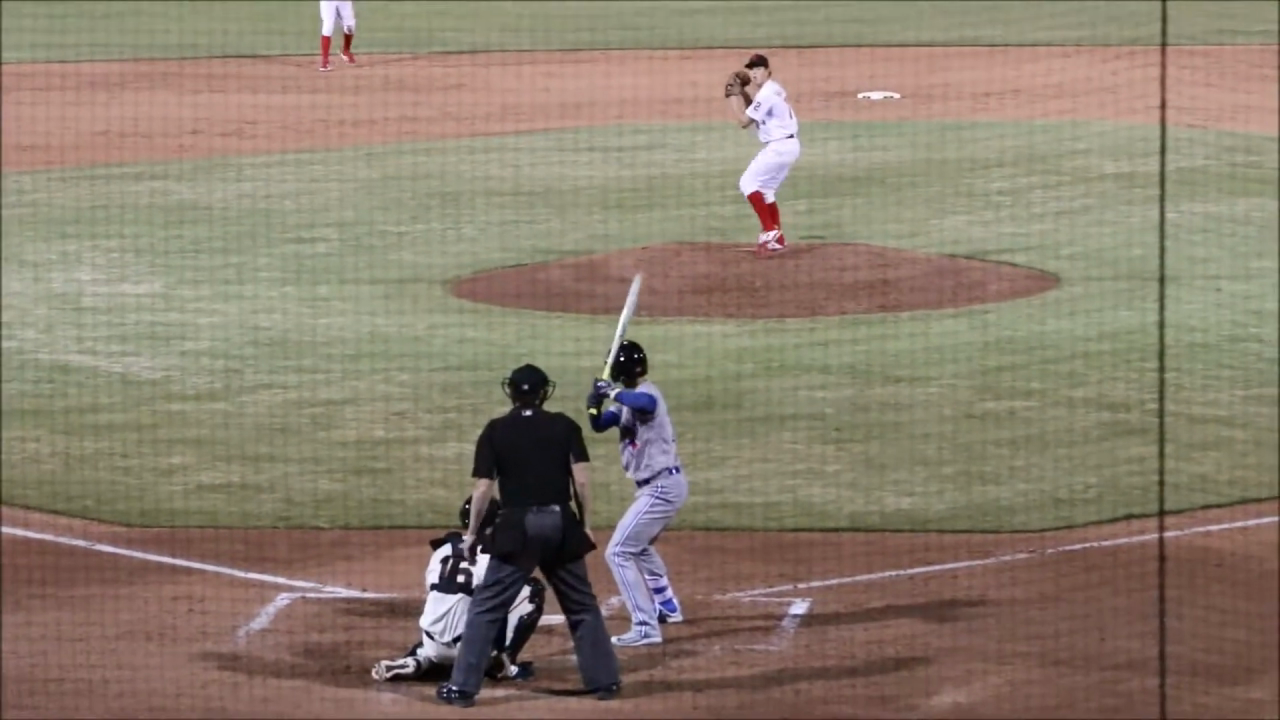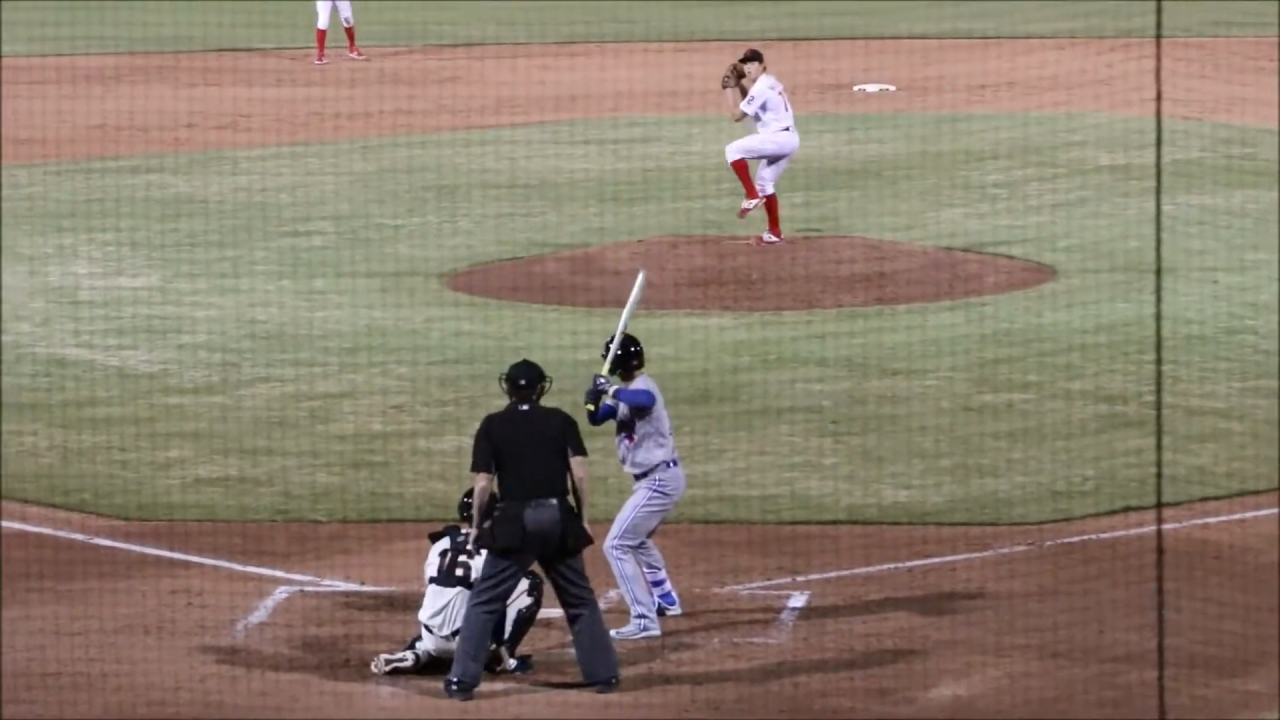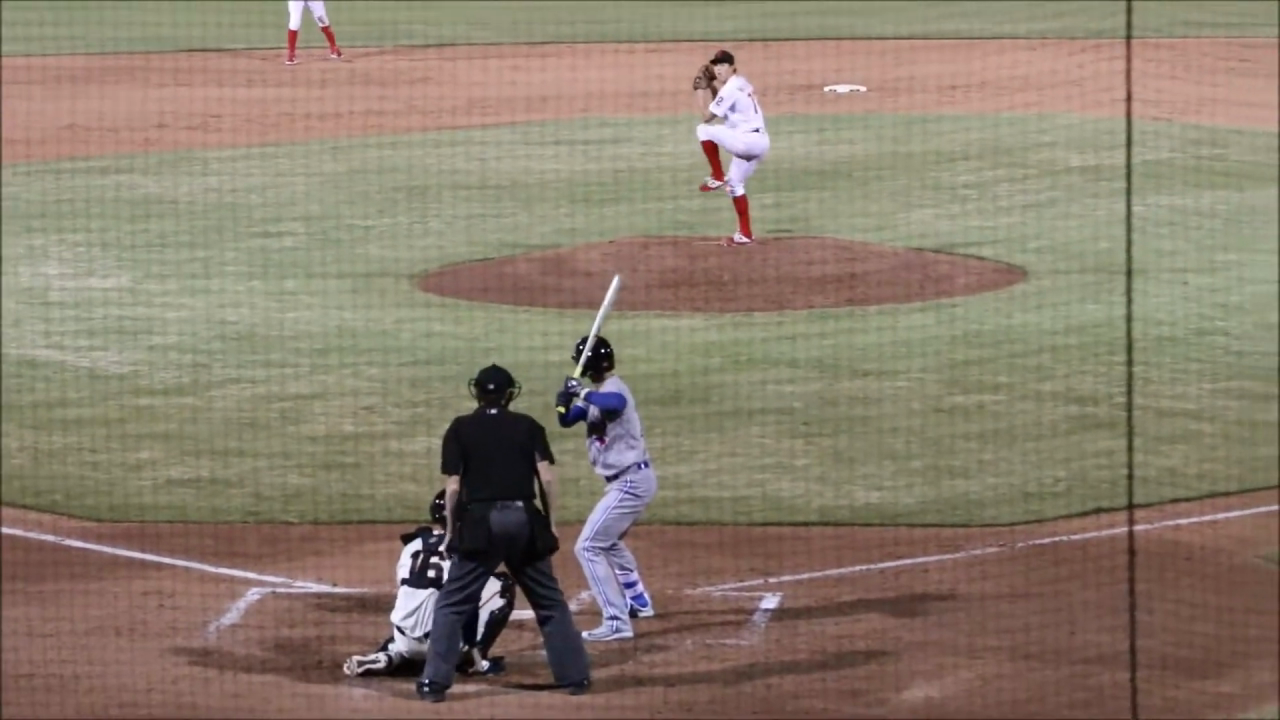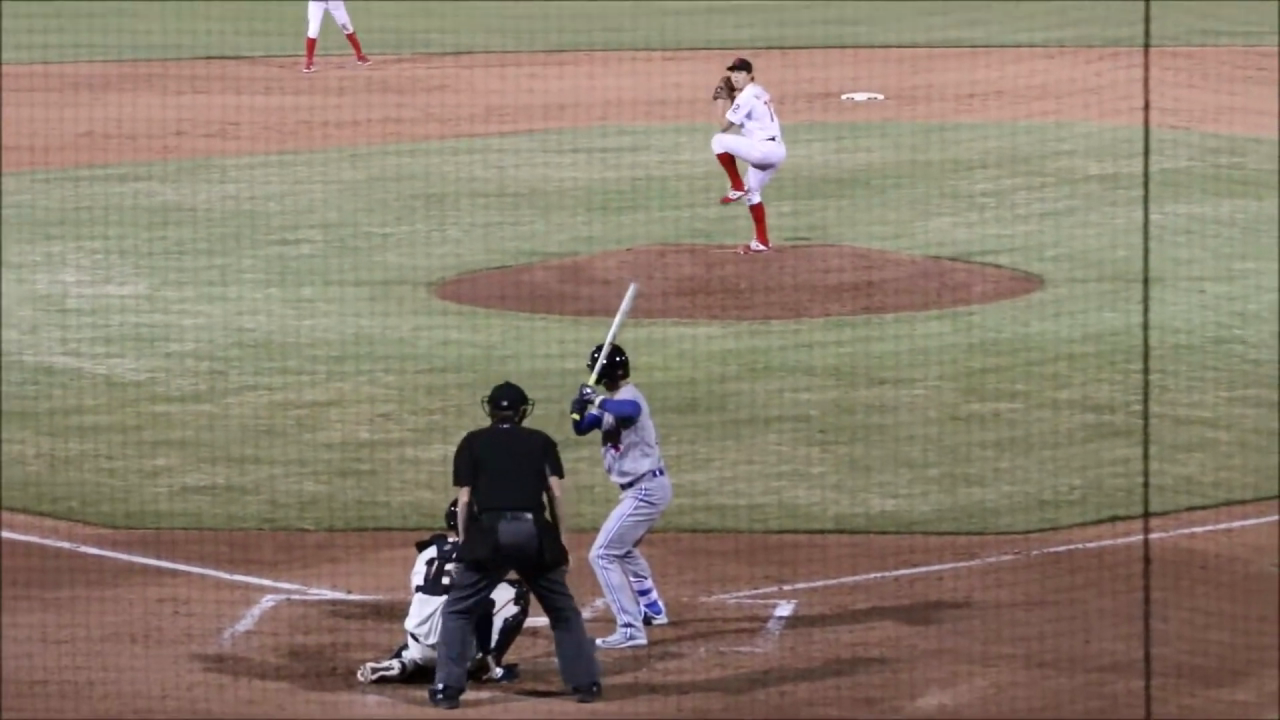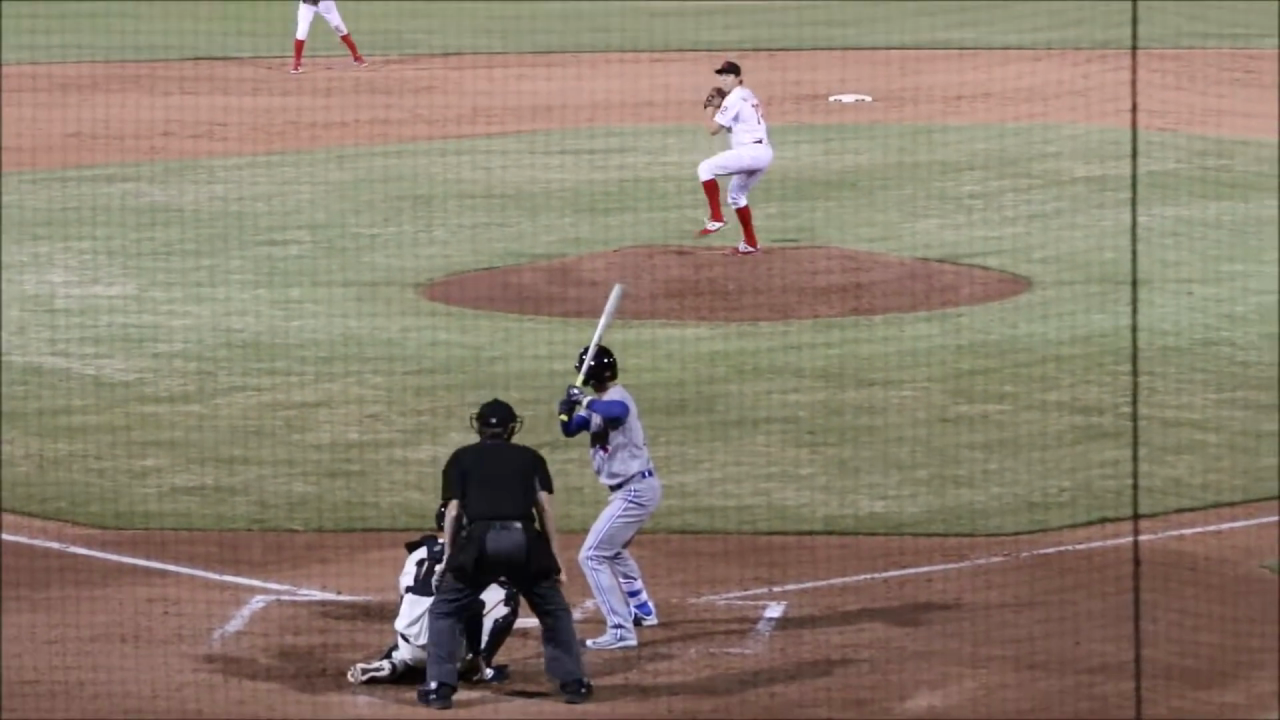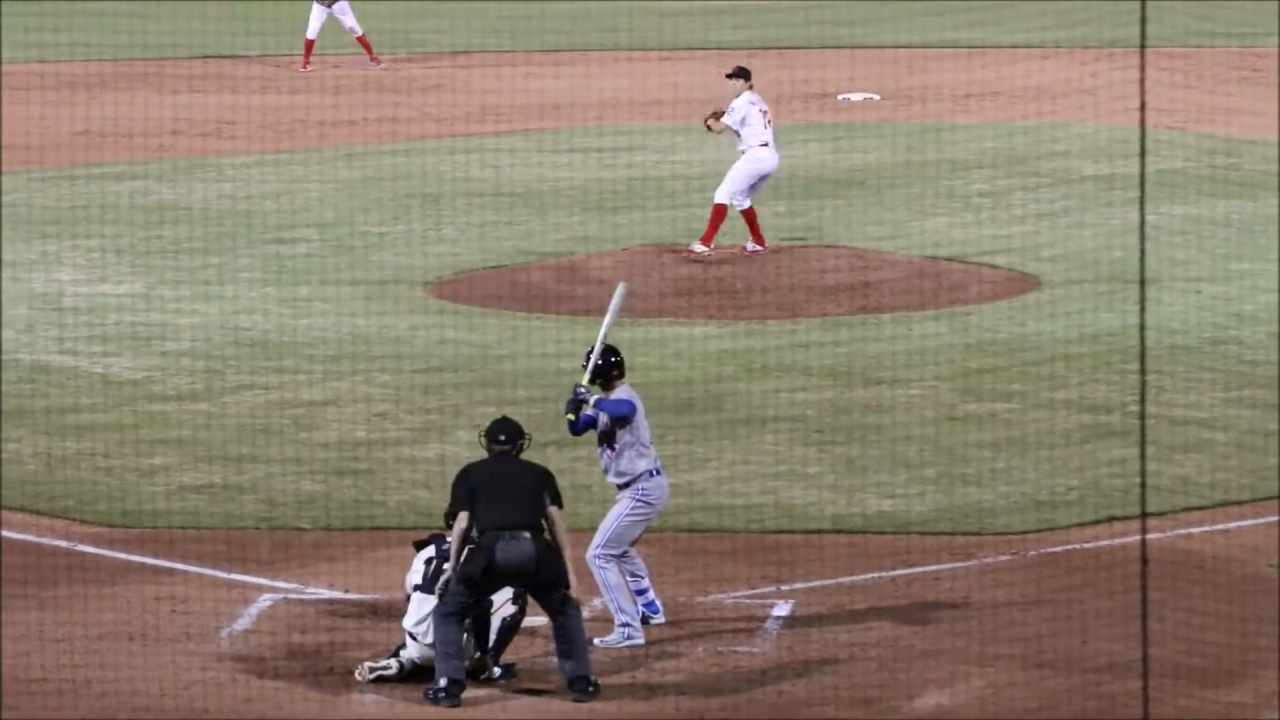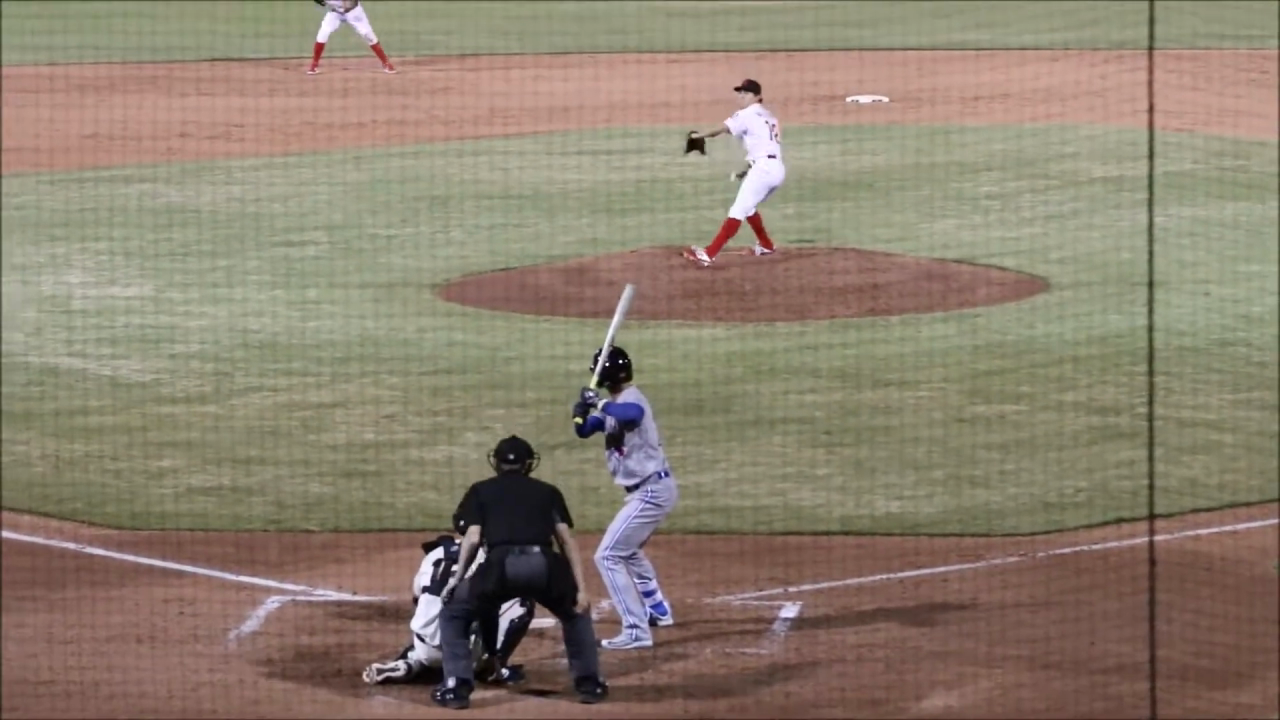
dt=0.1s
person 1, frame 1
left shoulder: (495, 430)
right shoulder: (565, 426)
left elbow: (483, 488)
right elbow: (581, 480)
left wrist: (472, 533)
right wrist: (584, 522)
left hip: (517, 526)
right hip: (559, 524)
left knee: (486, 607)
right knee: (582, 605)
left ankle: (462, 686)
right ankle: (604, 681)
person 1, frame 2
left shoulder: (492, 425)
right shoulder: (561, 420)
left elbow: (483, 484)
right elbow: (579, 475)
left wrist: (477, 527)
right wrist: (582, 518)
left hip: (514, 519)
right hip: (557, 517)
left knee: (484, 602)
right knee: (580, 600)
left ankle: (462, 679)
right ankle: (603, 675)
person 1, frame 3
left shoulder: (460, 428)
right shoulder: (528, 426)
left elbow: (453, 486)
right elbow: (546, 479)
left wrist: (451, 531)
right wrist: (549, 522)
left hip: (481, 522)
right hip: (524, 520)
left knee: (453, 603)
right knee: (550, 602)
left ankle: (435, 680)
right ankle: (575, 677)
person 1, frame 4
left shoulder: (472, 442)
right shoulder: (541, 441)
left elbow: (464, 499)
right elbow: (555, 494)
left wrist: (464, 544)
right wrist: (560, 540)
left hip: (491, 532)
right hip: (534, 531)
left knee: (457, 609)
right knee: (563, 610)
left ankle: (447, 686)
right ankle: (585, 682)
person 1, frame 5
left shoulder: (462, 457)
right shoulder: (530, 457)
left elbow: (453, 513)
right elbow: (544, 508)
left wrist: (448, 558)
right wrist: (553, 555)
left hip: (480, 541)
right hip: (524, 540)
left knee: (444, 610)
right knee: (554, 610)
left ankle: (439, 686)
right ankle: (574, 682)
person 1, frame 6
left shoulder: (471, 473)
right shoulder: (539, 472)
left elbow: (462, 525)
right elbow: (556, 524)
left wrist: (451, 569)
right wrist: (570, 575)
left hip: (491, 551)
right hip: (533, 551)
left knee: (448, 610)
right knee: (565, 608)
left ankle: (448, 684)
right ankle: (581, 681)
person 1, frame 7
left shoulder: (481, 490)
right shoulder: (548, 491)
left elbow: (473, 538)
right elbow: (565, 540)
left wrist: (457, 578)
right wrist: (580, 589)
left hip: (501, 565)
right hip: (543, 565)
left knee: (453, 613)
right knee: (575, 611)
left ankle: (456, 687)
right ankle: (589, 683)
person 2, frame 1
left shoulder: (645, 393)
right shoulder: (628, 400)
left elbow: (645, 403)
right elbow: (599, 425)
left wrist: (612, 392)
right wrist: (595, 404)
left hip: (661, 486)
right hip: (661, 485)
left knee: (618, 552)
right knee: (639, 546)
left ankle: (646, 627)
right ankle: (666, 607)
person 2, frame 2
left shoulder: (643, 386)
right shoulder: (625, 391)
left elbow: (643, 401)
right elbow: (596, 419)
left wrist: (610, 388)
right wrist: (593, 400)
left hip: (659, 480)
right hip: (659, 478)
left knee: (616, 545)
right knee: (636, 539)
left ankle: (644, 620)
right ankle: (665, 599)
person 2, frame 3
left shoulder: (614, 389)
right shoulder: (596, 392)
left elbow: (615, 404)
right elbow: (567, 421)
left wrist: (582, 391)
right wrist: (564, 402)
left hip: (630, 481)
right hip: (631, 480)
left knee: (588, 547)
right knee: (608, 541)
left ankle: (617, 622)
right ankle: (638, 601)
person 2, frame 4
left shoulder: (629, 396)
right shoulder: (610, 401)
left elbow: (629, 411)
right elbow: (581, 428)
left wrist: (596, 399)
right wrist: (580, 408)
left hip: (645, 489)
right hip: (646, 487)
left knee: (602, 554)
right knee: (623, 548)
left ankle: (630, 629)
right ankle: (651, 608)
person 2, frame 5
left shoulder: (617, 397)
right shoulder: (599, 402)
left elbow: (617, 412)
right elbow: (570, 430)
left wrist: (583, 400)
right wrist: (568, 409)
left hip: (634, 490)
right hip: (636, 488)
left knee: (591, 556)
right knee: (613, 550)
left ankle: (621, 630)
right ankle: (642, 609)
person 2, frame 6
left shoulder: (624, 396)
right shoulder: (606, 401)
left elbow: (623, 411)
right elbow: (577, 429)
left wrist: (590, 399)
right wrist: (574, 409)
left hip: (642, 489)
right hip: (643, 487)
left knee: (599, 554)
right knee: (620, 548)
left ankle: (628, 629)
right ankle: (650, 608)
person 2, frame 7
left shoulder: (631, 399)
right shoulder: (615, 403)
left elbow: (632, 415)
right elbow: (584, 431)
left wrist: (598, 402)
right wrist: (582, 412)
left hip: (651, 491)
right hip: (651, 489)
left knee: (608, 556)
right knee: (628, 550)
left ankle: (636, 631)
right ankle: (657, 610)
person 3, frame 1
left shoulder: (766, 93)
right shoulder: (771, 89)
left elbow: (744, 121)
right elbow: (754, 113)
left wrist: (732, 98)
right wrist: (741, 93)
left hip: (781, 147)
right hip: (782, 146)
left knee: (748, 183)
right knee: (764, 191)
left ankle: (769, 230)
right ankle: (776, 238)
person 3, frame 2
left shoulder: (760, 87)
right shoulder: (770, 82)
left elbow: (737, 116)
right elbow: (750, 104)
left wrist: (729, 90)
right wrist: (739, 85)
left hip: (779, 138)
right hip: (788, 140)
left knee: (733, 150)
right knee: (765, 182)
left ankle: (751, 196)
right ankle: (774, 233)
person 3, frame 3
left shoulder: (730, 89)
right shoulder: (740, 83)
left elbow: (707, 117)
right elbow: (721, 106)
left wrist: (700, 92)
right wrist: (710, 87)
left hip: (748, 139)
right hip: (759, 141)
left knee: (703, 129)
right knee: (735, 184)
left ankle: (717, 177)
right ankle: (745, 234)
person 3, frame 4
left shoulder: (746, 96)
right shoulder: (758, 91)
left elbow: (725, 126)
right elbow: (743, 116)
left wrist: (721, 101)
right wrist: (730, 97)
left hip: (764, 148)
right hip: (776, 149)
left knee: (719, 140)
right knee: (752, 192)
left ankle: (737, 187)
right ankle: (761, 241)
person 3, frame 5
left shoulder: (733, 99)
right shoulder: (747, 95)
left elbow: (714, 129)
left wrist: (710, 109)
right wrist: (718, 107)
left hip: (751, 152)
right hip: (763, 153)
left knee: (705, 169)
right knee: (736, 195)
left ankle: (716, 218)
right ankle: (750, 244)
person 3, frame 6
left shoulder: (742, 102)
right shoulder: (759, 102)
left elbow: (720, 128)
left wrist: (709, 122)
right wrist: (726, 117)
left hip: (757, 156)
right hip: (770, 157)
left knee: (723, 194)
right knee: (740, 197)
left ankle: (704, 243)
right ankle: (757, 243)
person 3, frame 7
left shoulder: (747, 114)
right shoulder: (769, 117)
left elbow: (722, 129)
left wrist: (700, 135)
right wrist: (748, 172)
left hip: (764, 169)
right hip: (776, 170)
left knee: (739, 210)
right knee: (746, 206)
left ankle: (708, 254)
right ankle: (766, 245)
person 4, frame 1
left shoulder: (441, 551)
right shoulder: (492, 554)
right wrist: (502, 655)
left hip: (434, 646)
right knee: (532, 592)
left ankle: (418, 660)
right ankle: (502, 664)
person 4, frame 2
left shoulder: (439, 545)
right wrist: (501, 647)
left hip: (433, 640)
right knee: (530, 585)
left ankle: (416, 654)
right ankle: (501, 656)
person 4, frame 3
left shoulder: (412, 546)
right wrist: (473, 650)
left hip: (405, 641)
right knee: (502, 587)
left ankle: (388, 656)
right ankle: (473, 659)
person 4, frame 4
left shoulder: (426, 553)
right elbow: (482, 609)
right wrist: (487, 656)
left hip: (419, 648)
right knee: (517, 594)
left ankle: (402, 662)
right ankle: (487, 664)
person 4, frame 5
left shoulder: (416, 553)
right elbow: (472, 610)
right wrist: (477, 657)
left hip: (409, 648)
right knee: (506, 596)
left ankle: (392, 663)
right ankle: (477, 666)
person 4, frame 6
left shoulder: (425, 551)
left elbow: (410, 599)
right elbow: (480, 607)
right wrist: (484, 654)
left hip: (418, 647)
right knee: (515, 595)
left ankle: (398, 662)
right ankle: (485, 663)
person 4, frame 7
left shoulder: (434, 554)
right shoulder: (484, 557)
left elbow: (417, 598)
right elbow: (488, 611)
right wrist: (492, 657)
left hip: (425, 649)
right knee: (522, 599)
left ankle: (408, 665)
right ankle: (494, 668)
